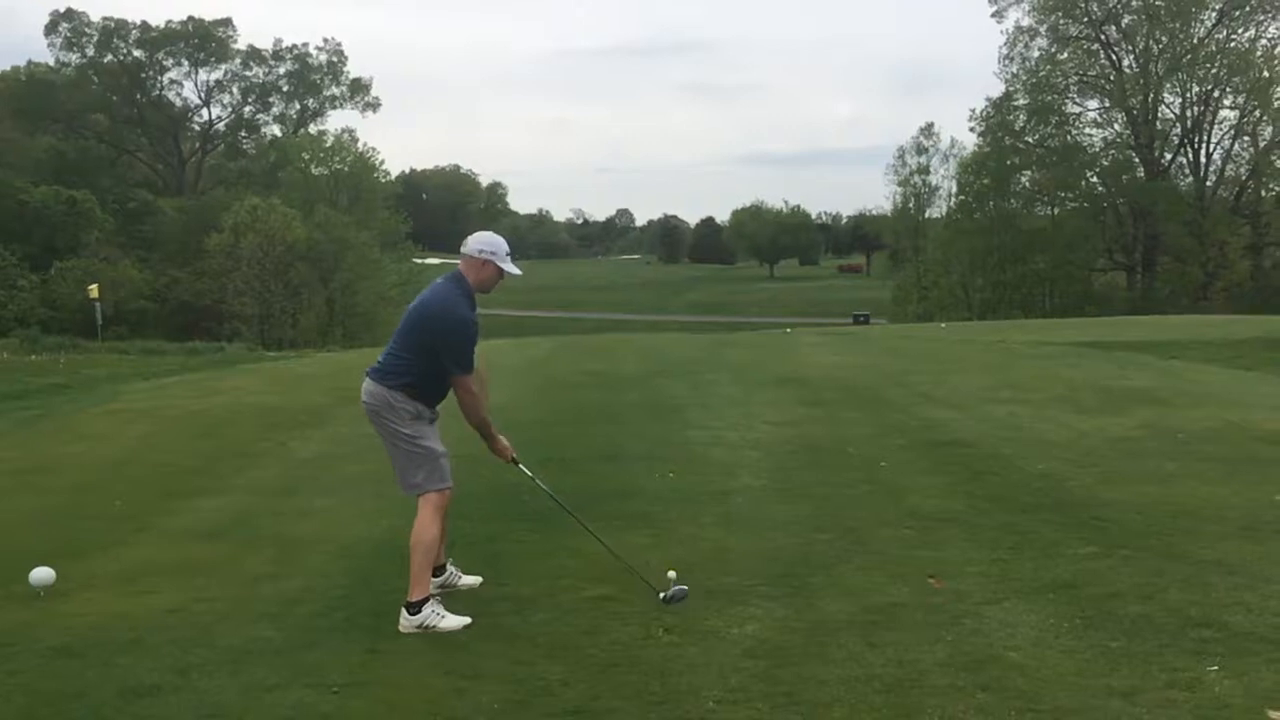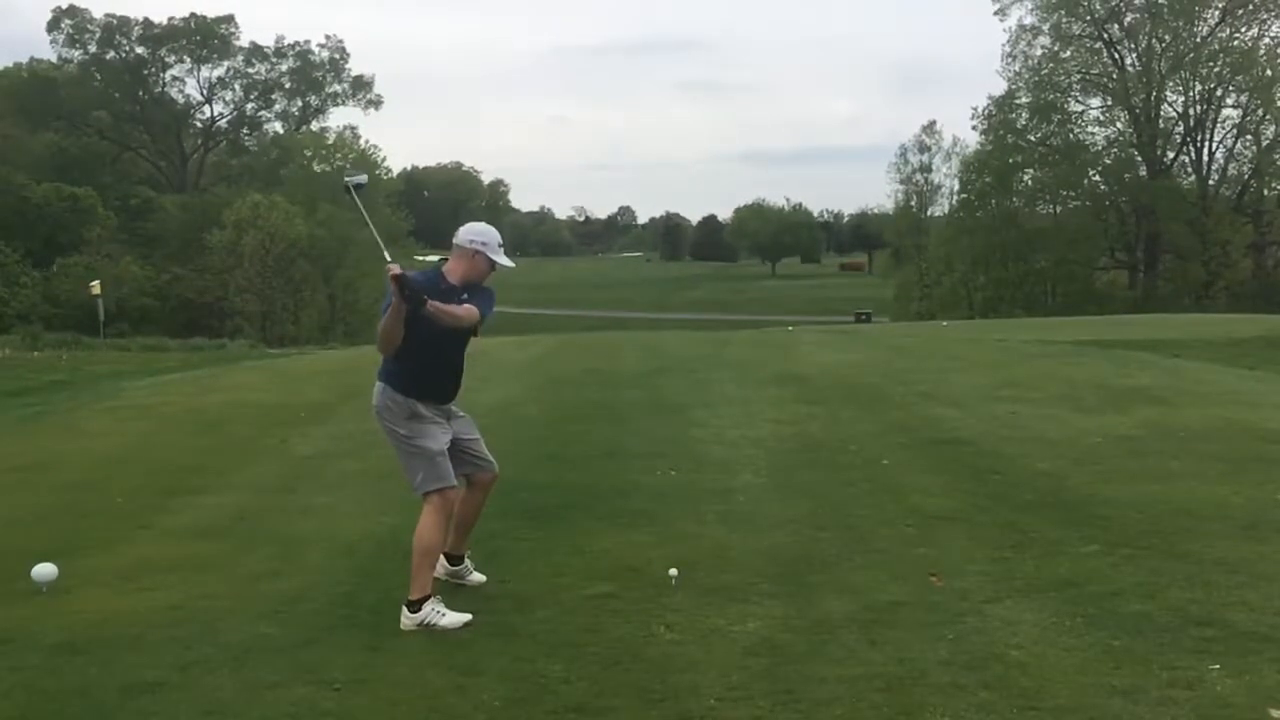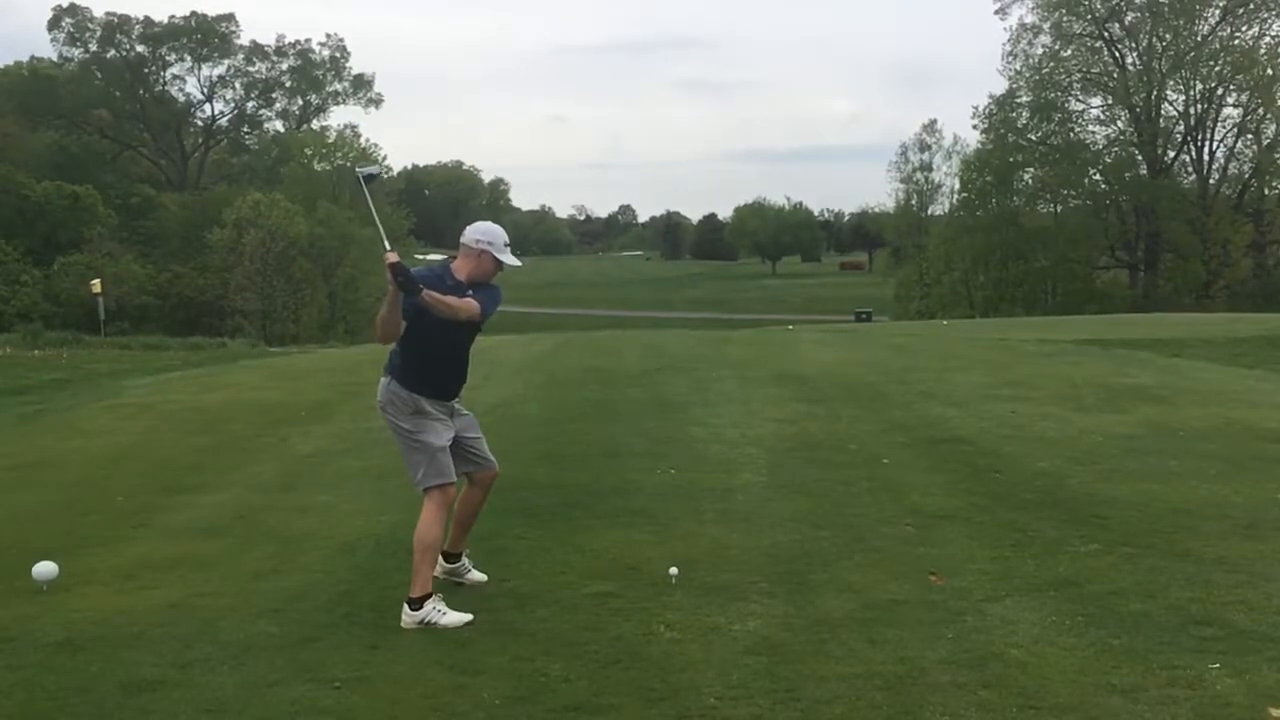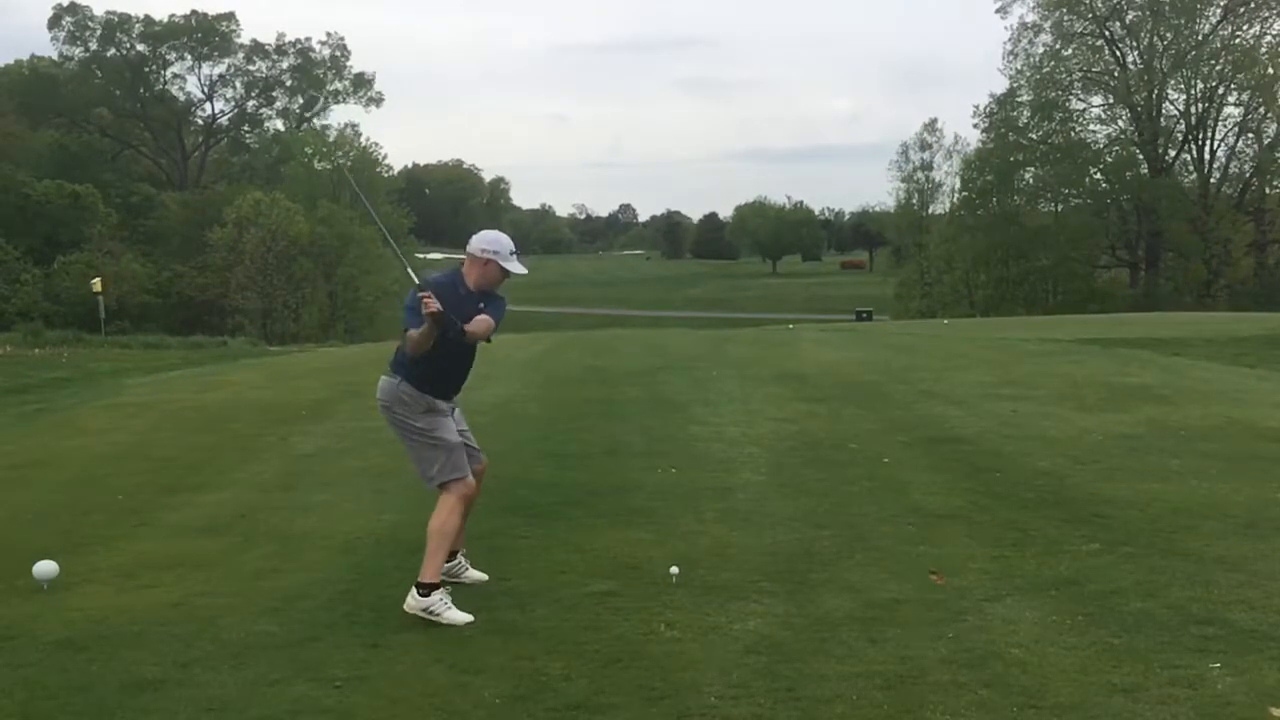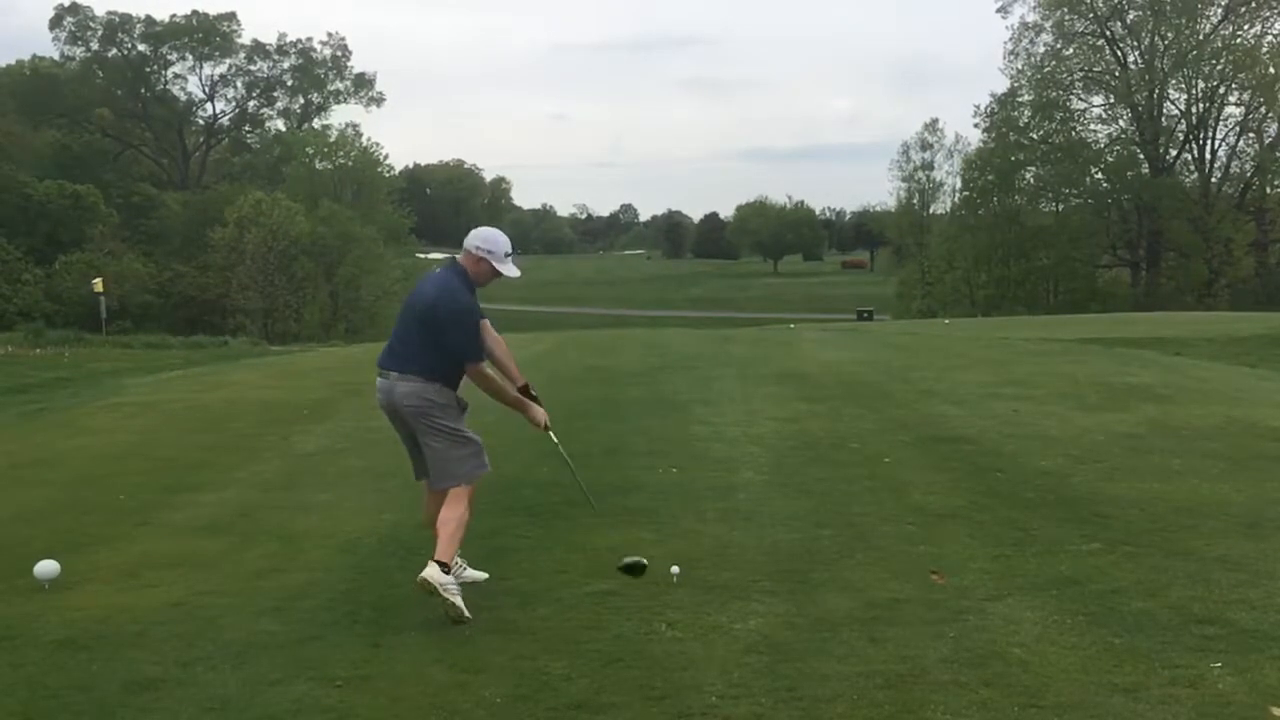
dt=1s
person 1, frame 1
left shoulder: (447, 290)
right shoulder: (455, 313)
left elbow: (471, 373)
right elbow: (466, 388)
left wrist: (485, 427)
right wrist: (492, 437)
left hip: (400, 396)
right hip: (397, 401)
left knee: (437, 486)
right knee: (435, 495)
left ankle: (438, 571)
right ankle: (417, 608)
person 1, frame 2
left shoulder: (480, 295)
right shoulder: (415, 284)
left elbow: (463, 318)
right elbow: (386, 347)
left wrist: (424, 304)
right wrist: (398, 302)
left hip: (442, 403)
right hip: (404, 403)
left knee: (484, 474)
right knee: (442, 496)
left ankle: (452, 560)
right ankle: (418, 606)
person 1, frame 3
left shoulder: (487, 292)
right shoulder: (421, 278)
left elbow: (462, 311)
right elbow: (386, 335)
left wrist: (418, 290)
right wrist: (395, 288)
left hip: (446, 399)
right hip: (408, 398)
left knee: (485, 473)
right knee: (441, 492)
left ankle: (451, 558)
right ankle: (419, 604)
person 1, frame 4
left shoulder: (492, 301)
right shoulder: (431, 290)
left elbow: (480, 329)
right elbow: (412, 347)
left wrist: (455, 328)
right wrist: (430, 325)
left hip: (438, 398)
right hip: (410, 396)
left knee: (475, 468)
right knee: (458, 486)
left ankle: (449, 558)
right ankle: (426, 592)
person 1, frame 5
left shoulder: (449, 279)
right shoulder: (455, 300)
left elbow: (488, 335)
right elbow: (478, 373)
left wrist: (524, 387)
right wrist: (524, 407)
left hip: (392, 386)
right hip: (425, 393)
left knee: (437, 477)
right knee: (461, 484)
left ankle: (446, 559)
right ankle: (441, 568)
